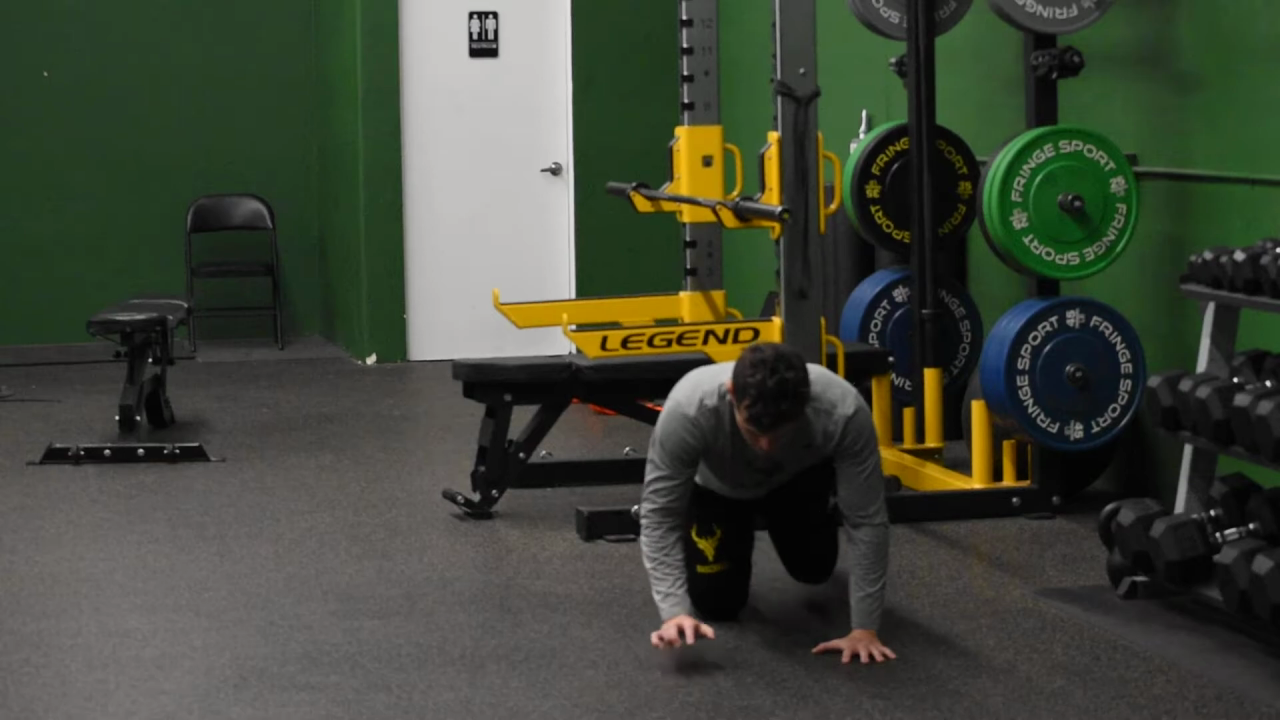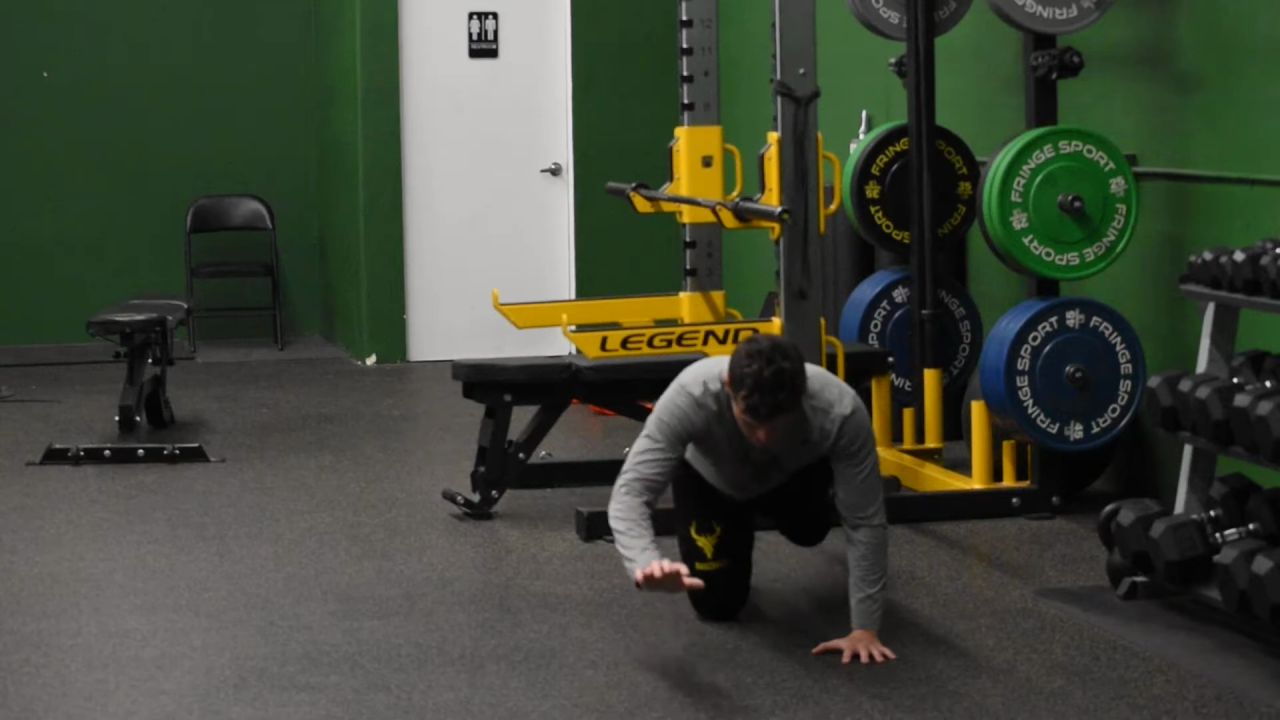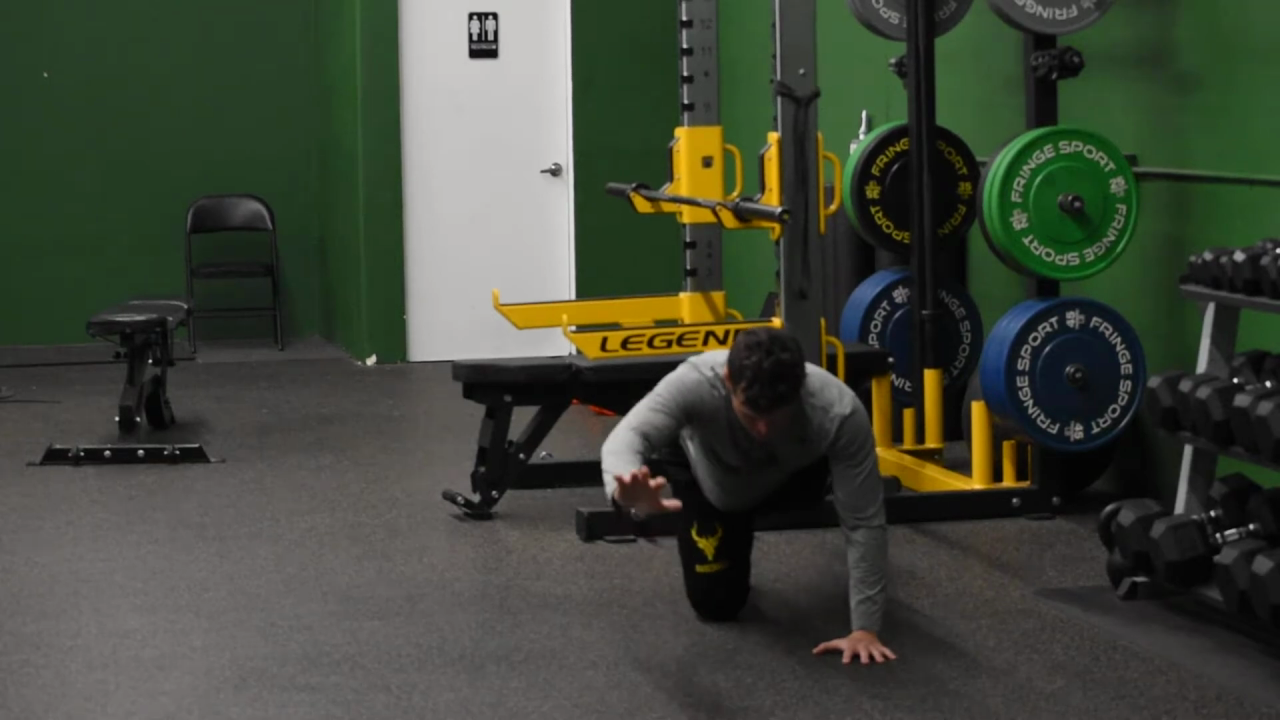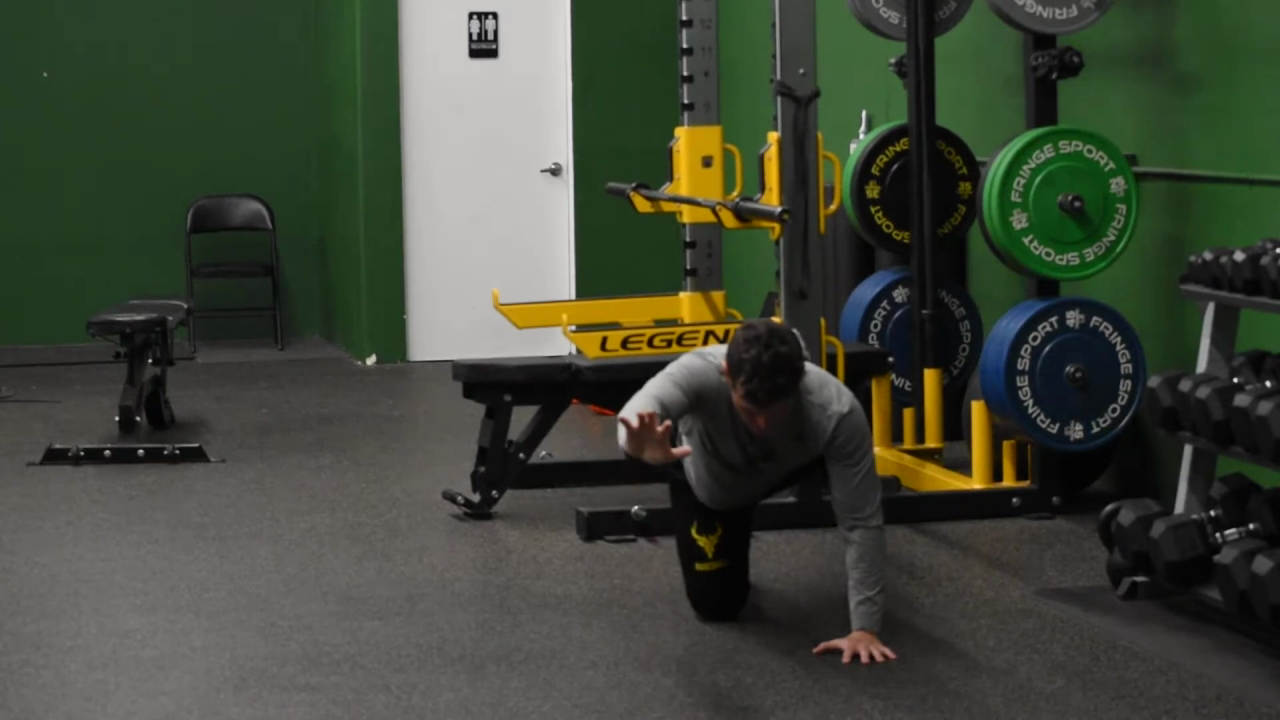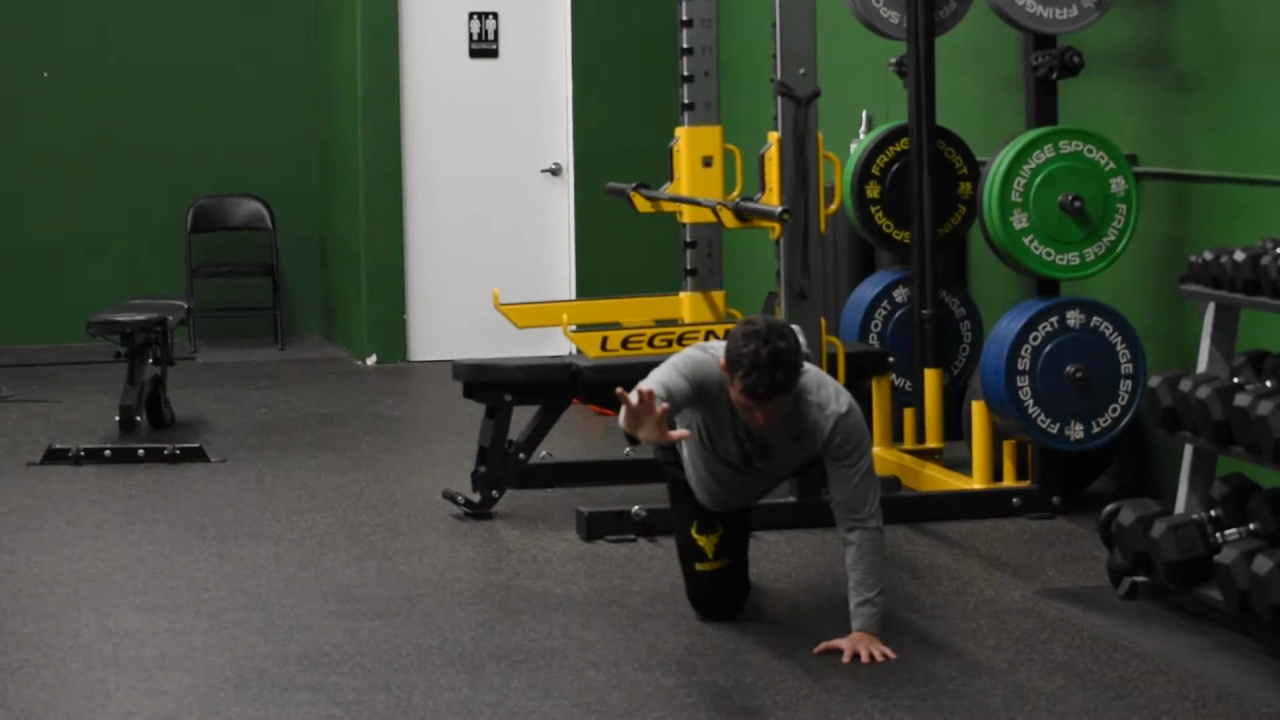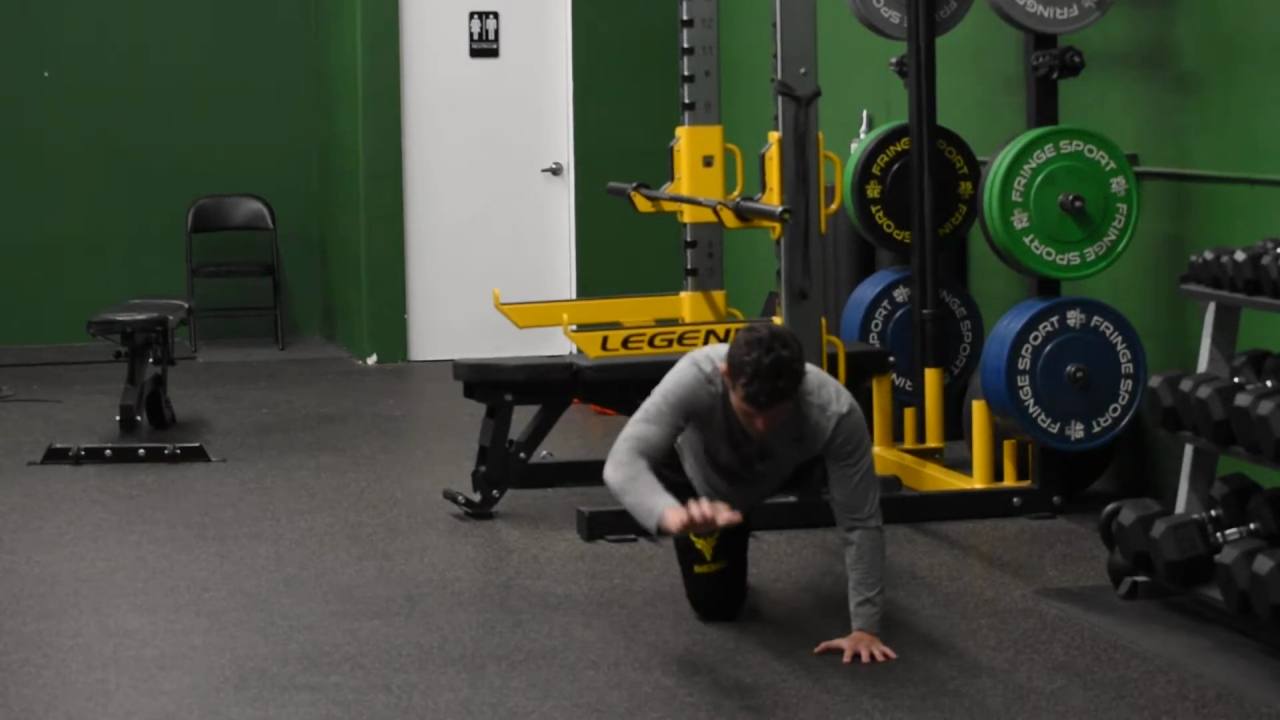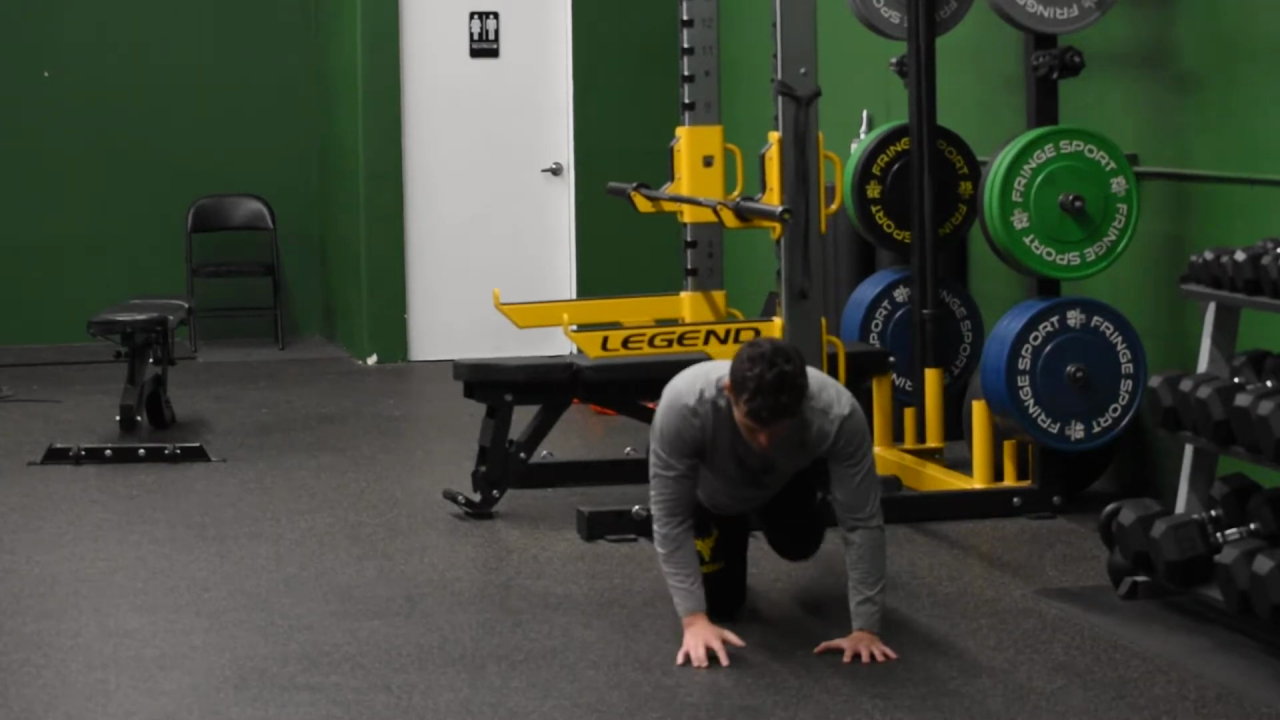
dt=0.3s
person 1, frame 1
left shoulder: (843, 412)
right shoulder: (689, 409)
left elbow: (867, 521)
right elbow: (658, 514)
left wrist: (864, 628)
right wrist: (675, 608)
left knee: (812, 570)
right knee: (718, 602)
person 1, frame 2
left shoulder: (840, 412)
right shoulder: (692, 395)
left elbow: (864, 521)
right elbow: (632, 490)
left wrist: (865, 628)
right wrist: (646, 562)
right hip: (709, 478)
left knee: (810, 532)
right knee: (718, 603)
person 1, frame 3
left shoulder: (839, 413)
right shoulder: (697, 382)
left elbow: (864, 522)
right elbow: (627, 437)
left wrist: (865, 628)
right wrist: (626, 491)
right hip: (707, 474)
right knee: (716, 603)
person 1, frame 4
left shoulder: (837, 412)
right shoulder: (701, 372)
left elbow: (862, 522)
right elbow: (644, 409)
left wrist: (865, 628)
right wrist: (639, 445)
left hip: (788, 466)
right hip: (704, 472)
right knee: (716, 603)
person 1, frame 5
left shoulder: (834, 412)
right shoulder: (702, 366)
left elbow: (861, 523)
right elbow: (647, 396)
left wrist: (865, 628)
right wrist: (639, 425)
left hip: (782, 464)
right hip: (701, 469)
right knee: (717, 603)
person 1, frame 6
left shoulder: (834, 413)
right shoulder: (697, 378)
left elbow: (861, 522)
right elbow: (622, 465)
left wrist: (865, 628)
right wrist: (671, 514)
left hip: (784, 467)
right hip: (699, 473)
right knee: (716, 604)
person 1, frame 7
left shoulder: (837, 413)
right shoulder: (684, 403)
left elbow: (862, 522)
right elbow: (670, 518)
left wrist: (865, 628)
right wrist: (694, 617)
left knee: (798, 545)
right knee: (720, 603)
